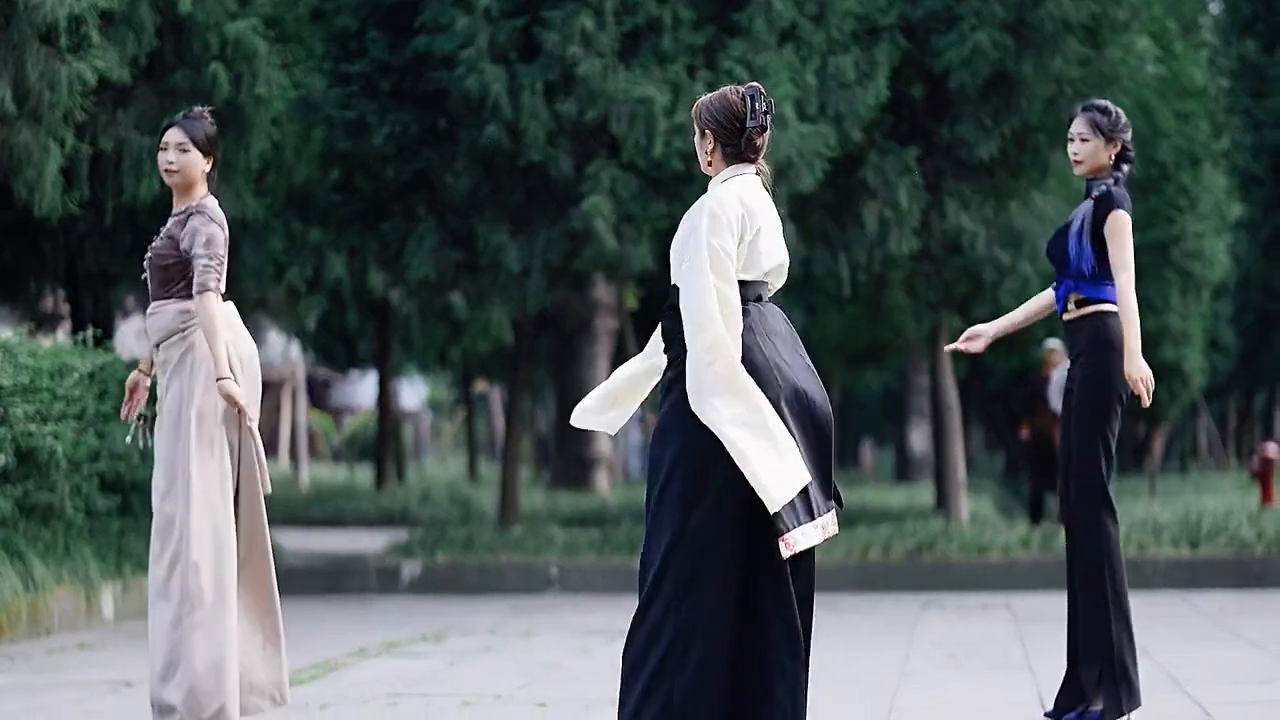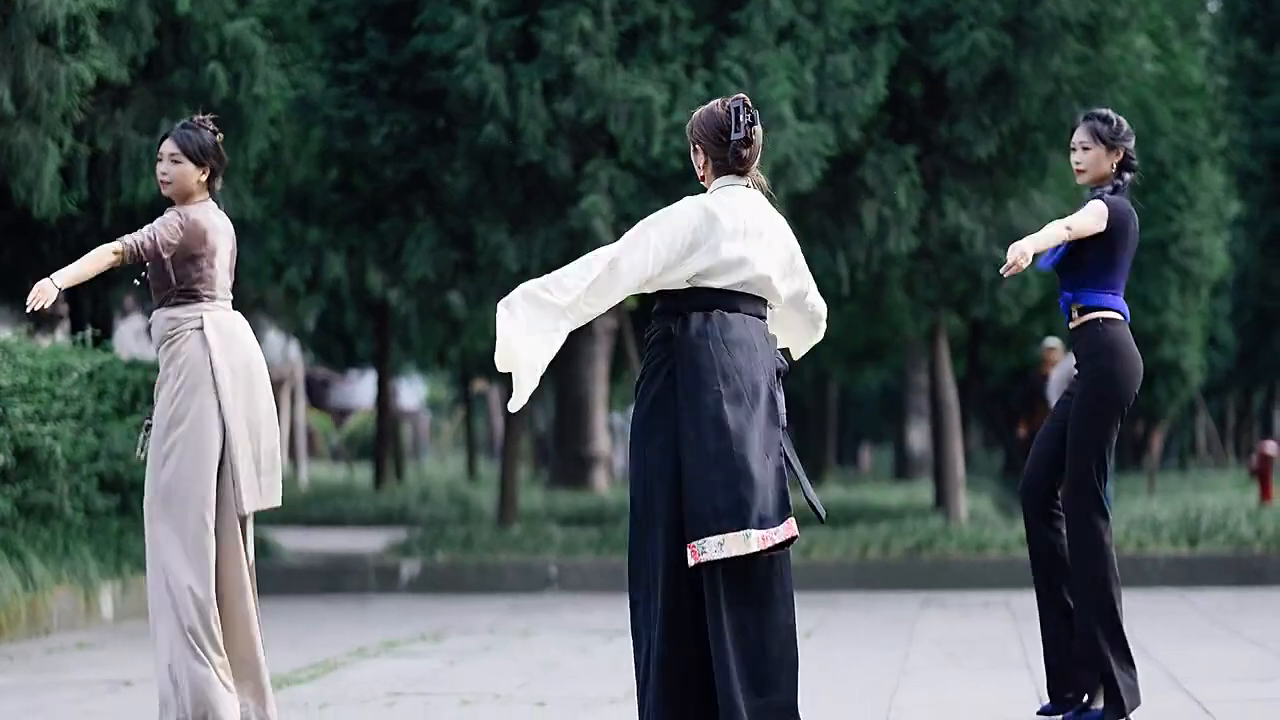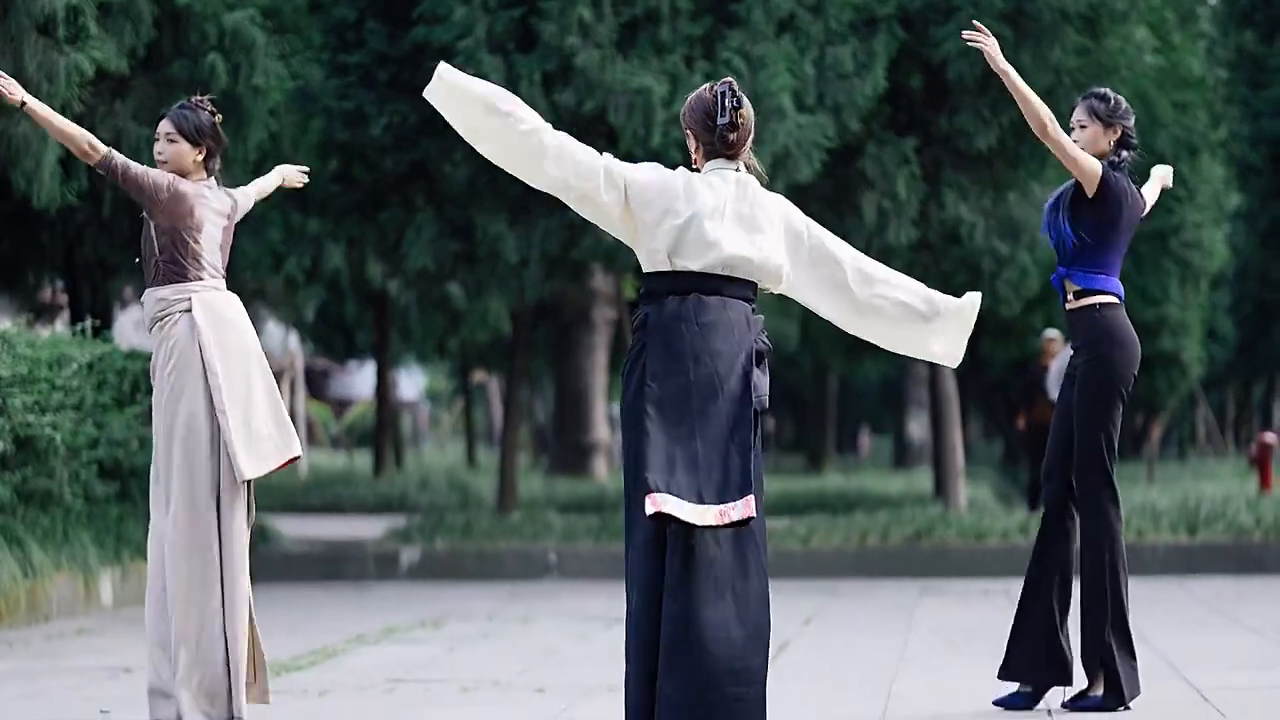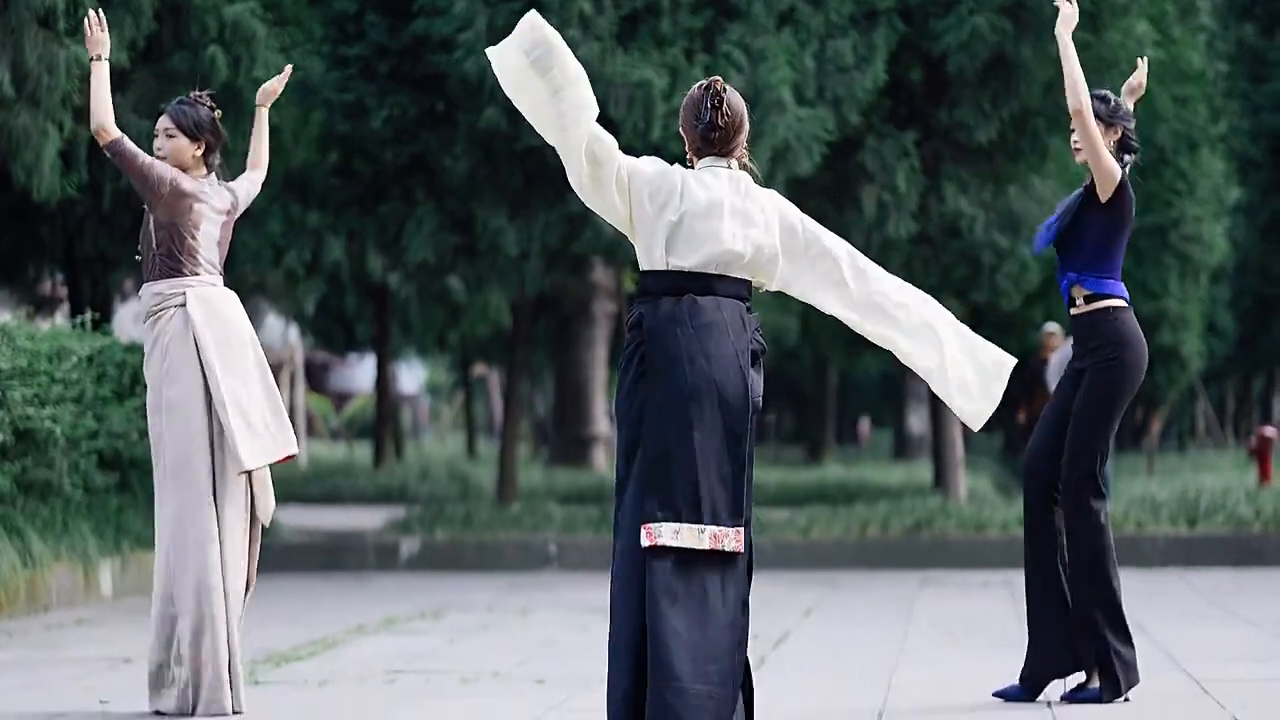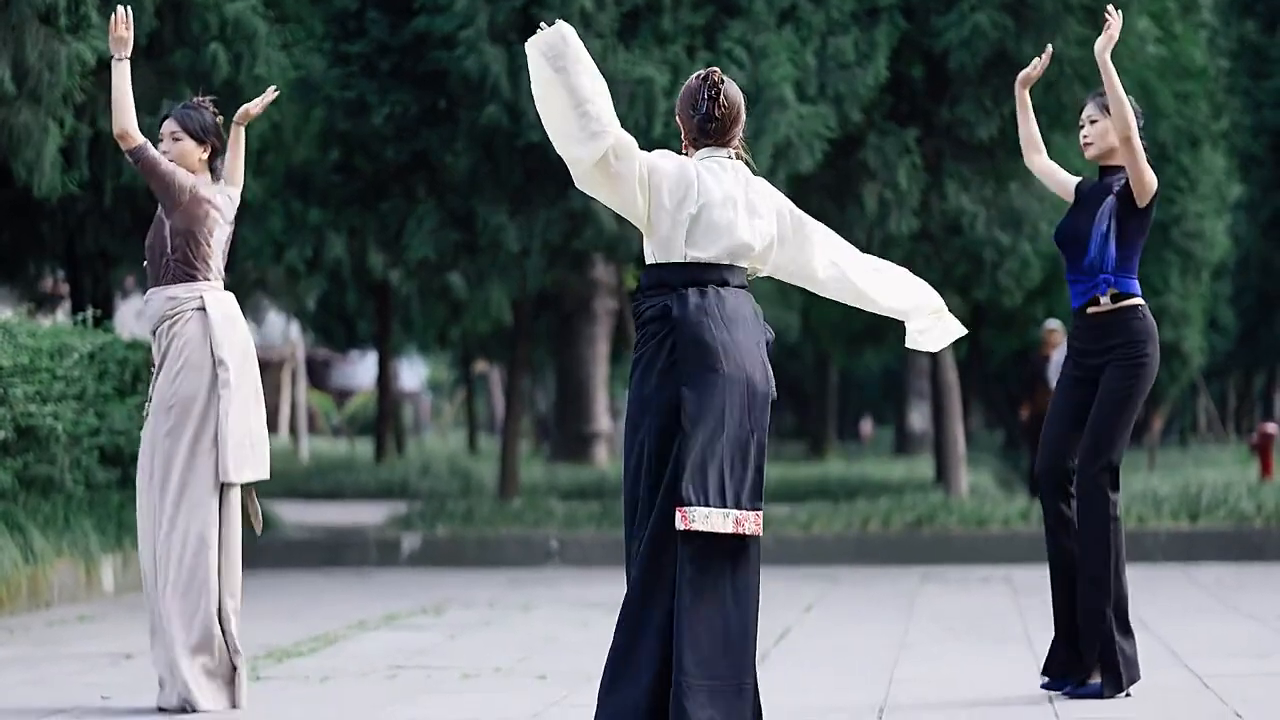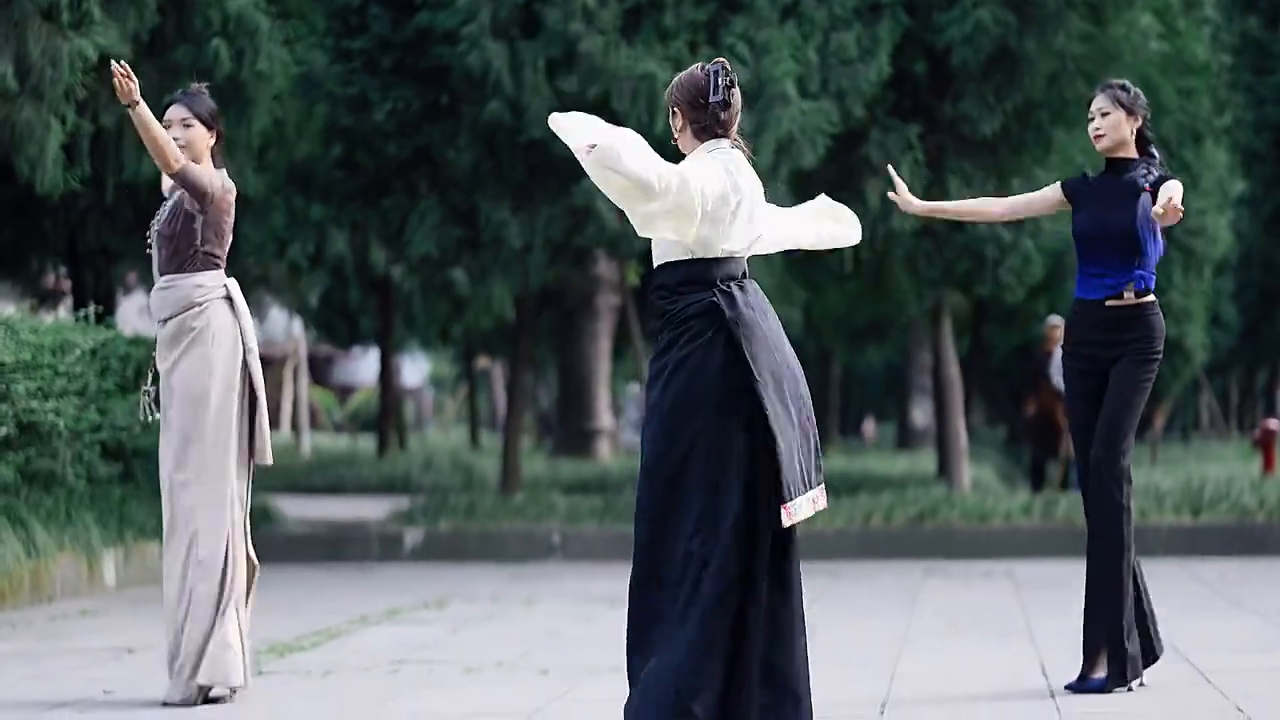
dt=0.2s
person 1, frame 1
left shoulder: (719, 203)
right shoulder: (758, 202)
left elbow: (707, 298)
left wrist: (710, 390)
right wrist: (632, 380)
left hip: (727, 378)
right hip: (769, 362)
left knee: (701, 545)
right knee: (752, 548)
person 1, frame 2
left shoulder: (694, 215)
right shoulder: (773, 224)
left elbow: (615, 267)
right elbow: (804, 311)
left wrist: (533, 310)
right wrist: (786, 338)
left hip: (690, 373)
right hip: (751, 374)
left knee: (677, 545)
right knee: (739, 545)
person 1, frame 3
left shoulder: (661, 189)
right shoulder: (775, 212)
left elbow: (564, 159)
right elbow: (857, 280)
left wrist: (468, 95)
right wrist: (945, 315)
left hip: (667, 361)
right hip: (737, 362)
left knee: (659, 537)
right knee: (719, 536)
person 1, frame 4
left shoulder: (660, 186)
right shoulder: (771, 209)
left elbow: (583, 140)
right elbow: (856, 280)
left wrist: (538, 48)
right wrist: (941, 340)
left hip: (665, 357)
right hip: (731, 361)
left knee: (661, 528)
right knee: (710, 528)
person 1, frame 5
left shoulder: (670, 176)
right shoulder: (762, 195)
left elbow: (597, 149)
right elbow: (835, 257)
left wrist: (563, 54)
right wrist: (912, 299)
left hip: (684, 353)
right hip: (738, 355)
left knee: (675, 525)
right knee: (713, 530)
person 1, frame 6
left shoulder: (705, 172)
right shoulder: (735, 176)
left elbow: (656, 183)
right elbow: (770, 223)
left wrist: (594, 140)
right wrist: (824, 218)
left hip: (707, 354)
right hip: (722, 355)
left knee: (696, 528)
right knee: (733, 531)
person 2, frame 1
left shoulder: (1112, 199)
right shoulder: (1088, 205)
left elbow: (1124, 281)
right elbow: (1060, 292)
left wrist: (1133, 352)
right wrist: (993, 330)
left hip: (1102, 349)
right hip: (1087, 356)
left knee: (1085, 498)
right knee: (1080, 501)
person 2, frame 2
left shoulder: (1108, 206)
right shoulder: (1115, 214)
left elbow: (1071, 225)
left wrist: (1033, 243)
left hip: (1106, 358)
right hip: (1097, 362)
left knee: (1086, 502)
right knee: (1039, 489)
right ankle: (1074, 669)
person 2, frame 3
left shoulder: (1101, 180)
right shoulder: (1122, 186)
left elbow: (1045, 128)
right elbow: (1146, 198)
left wrist: (1003, 70)
right wrist: (1160, 178)
left hip: (1102, 340)
right hip: (1097, 341)
left knee: (1091, 490)
right knee: (1060, 489)
left ankle: (1111, 673)
right ankle: (1039, 662)
person 2, frame 4
left shoulder: (1112, 185)
right shoulder: (1100, 191)
left elbow: (1087, 116)
right wrist: (1126, 97)
left hip: (1111, 345)
right hip: (1088, 348)
left knee: (1078, 485)
right knee: (1040, 476)
left ankle: (1109, 665)
right ankle: (1052, 656)
person 2, frame 5
left shoulder: (1137, 188)
right shoulder: (1086, 192)
left elbow: (1128, 135)
right elbow: (1037, 163)
left wrist: (1105, 60)
right wrist: (1024, 91)
left hip: (1126, 341)
right hip: (1085, 343)
left knee: (1096, 480)
right knee: (1051, 473)
left ankle: (1109, 655)
right ankle: (1073, 646)
person 2, frame 6
left shoulder: (1160, 182)
right shoulder: (1080, 187)
left elbow: (1170, 203)
right elbow: (1003, 209)
left wrist: (1167, 209)
right wrist: (925, 207)
left hip: (1135, 336)
right hip: (1083, 337)
left knee: (1107, 469)
right knee: (1093, 477)
left ankle: (1112, 648)
right ankle: (1132, 637)
person 3, frame 1
left shoulder: (201, 217)
right shoulder: (188, 215)
left elbow: (205, 296)
left wrist: (224, 374)
right wrist: (142, 368)
left hip: (203, 359)
right hip: (191, 361)
left knee: (195, 510)
right knee: (212, 513)
right ankle: (241, 669)
person 3, frame 2
left shoulder: (183, 221)
right shoulder: (214, 220)
left elbow: (118, 249)
left wrist: (56, 279)
left hip: (200, 362)
right hip: (226, 352)
left knee: (191, 515)
right knee: (206, 518)
person 3, frame 3
left shoulder: (172, 196)
right shoulder: (222, 198)
left elbow: (95, 152)
right elbow: (250, 193)
right wrist: (280, 175)
left hip: (190, 339)
right hip: (222, 331)
left knee: (194, 499)
right knee: (210, 498)
person 3, frame 4
left shoulder: (170, 186)
right shoulder: (224, 196)
left elbow: (103, 129)
right elbow: (258, 175)
left wrist: (98, 58)
right wrist: (263, 109)
left hip: (185, 332)
right hip: (219, 324)
left knee: (194, 488)
right knee: (211, 488)
person 3, frame 5
left shoulder: (183, 193)
right shoulder: (218, 195)
left elbow: (125, 134)
right wrist: (243, 121)
left hip: (191, 341)
right hip: (210, 340)
left knee: (187, 492)
right knee: (199, 489)
left ankle: (202, 673)
right ankle: (214, 662)
person 3, frame 6
left shoulder: (217, 183)
right shoulder: (194, 186)
left elbow: (172, 162)
left wrist: (132, 103)
left hip: (207, 334)
right hip: (183, 339)
left knee: (201, 484)
right knee: (199, 486)
left ankle: (212, 660)
right ankle: (213, 652)
